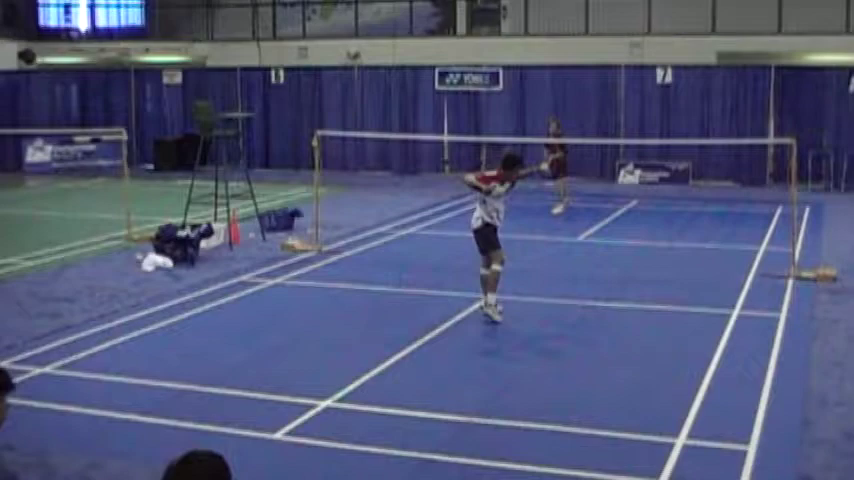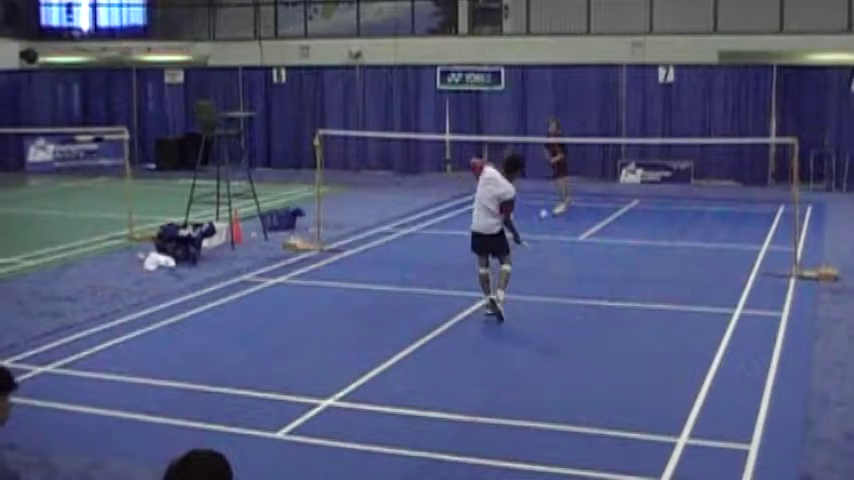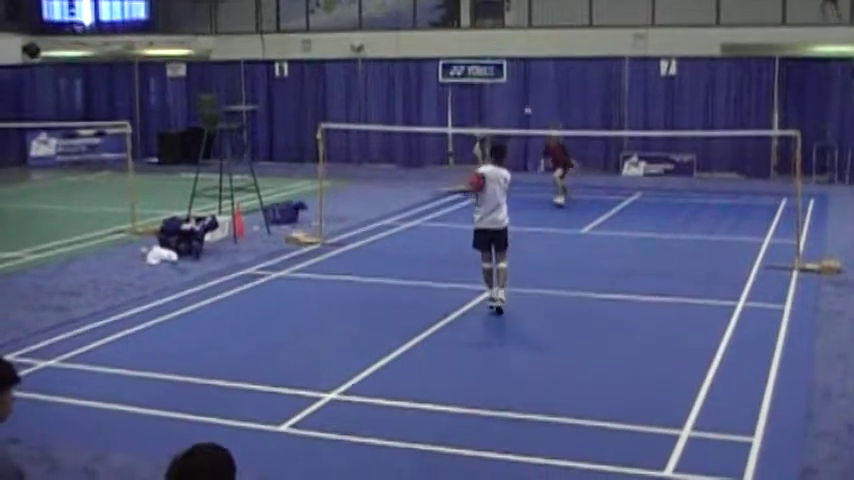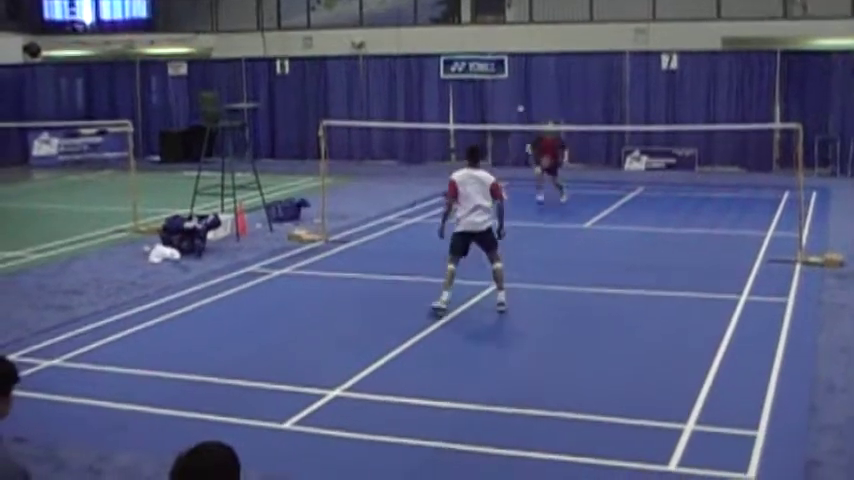
dt=0.4s
person 1, frame 1
left shoulder: (509, 179)
right shoulder: (490, 177)
left elbow: (521, 174)
right elbow: (467, 178)
left wrist: (535, 170)
right wrist: (481, 187)
left hip: (489, 224)
right hip: (483, 224)
left knee: (486, 262)
right knee: (498, 259)
left ankle: (488, 302)
right ankle: (490, 303)
person 1, frame 2
left shoulder: (487, 171)
right shoulder: (509, 191)
left elbow: (475, 162)
right elbow: (505, 218)
left wrist: (485, 162)
right wrist: (516, 235)
left hip: (477, 227)
right hip: (493, 228)
left knee: (483, 264)
right knee: (506, 262)
left ankle: (489, 300)
right ankle: (498, 296)
person 1, frame 3
left shoulder: (483, 172)
right shoulder: (506, 175)
left elbow: (472, 188)
left hip: (483, 223)
right hip: (501, 223)
left knee: (486, 259)
right knee: (501, 259)
left ankle: (492, 295)
right ankle: (501, 295)
person 1, frame 4
left shoulder: (456, 178)
right shoulder: (489, 179)
left elbow: (449, 204)
right elbow: (500, 203)
left wrist: (442, 224)
right wrist: (501, 226)
left hip: (462, 226)
right hip: (483, 226)
left knee: (452, 262)
right knee: (495, 260)
left ankle: (444, 299)
right ankle: (501, 298)
